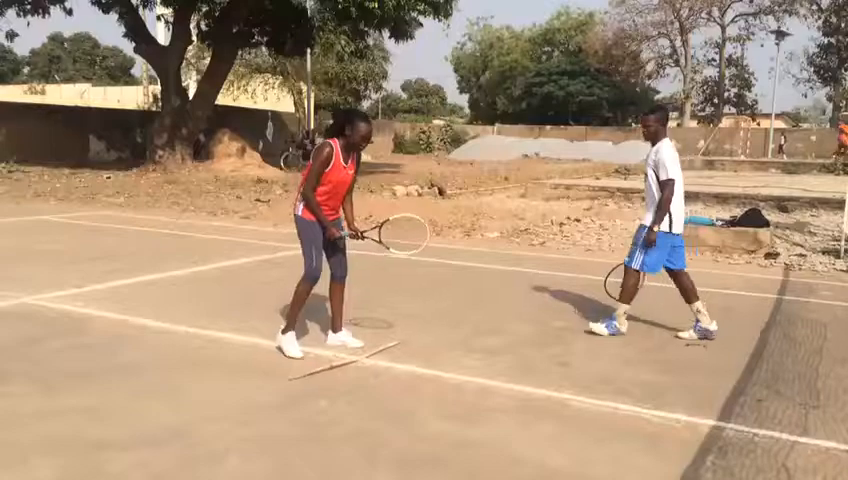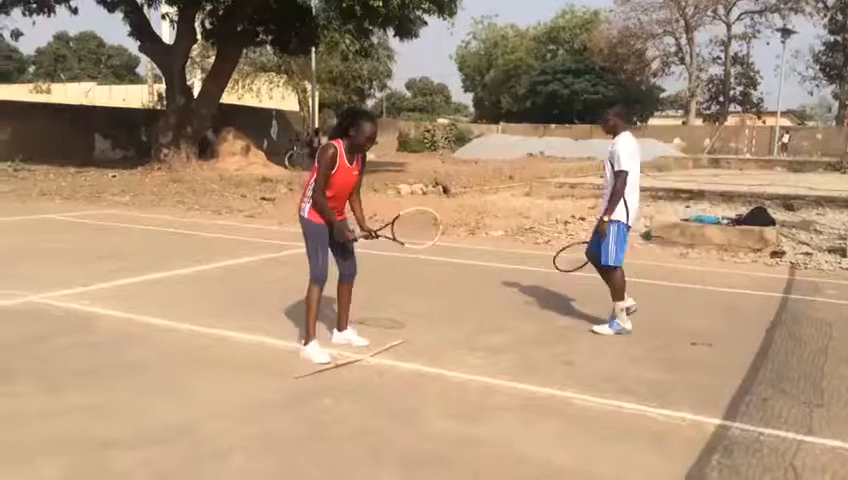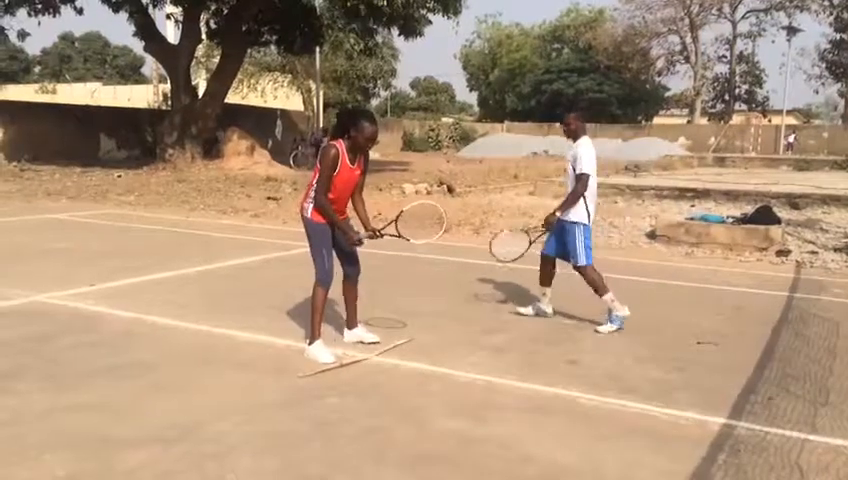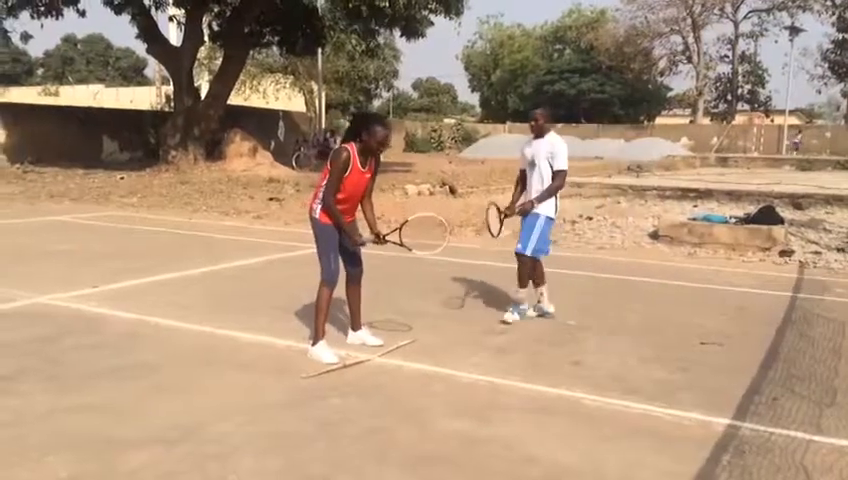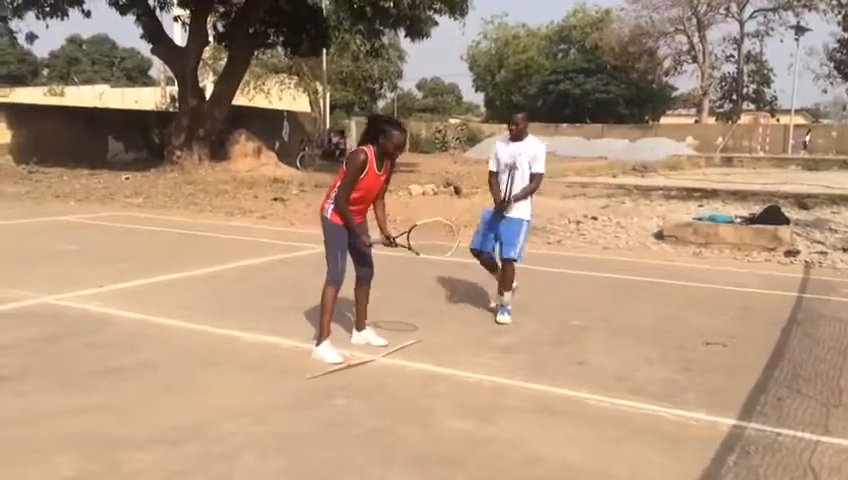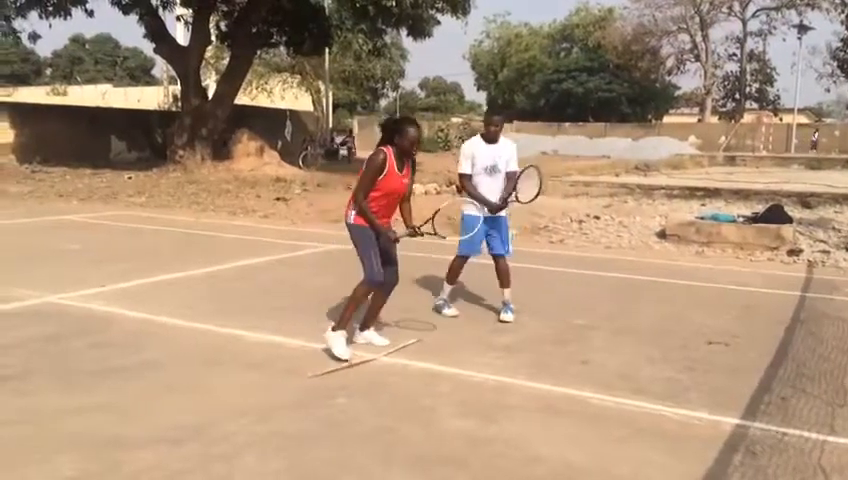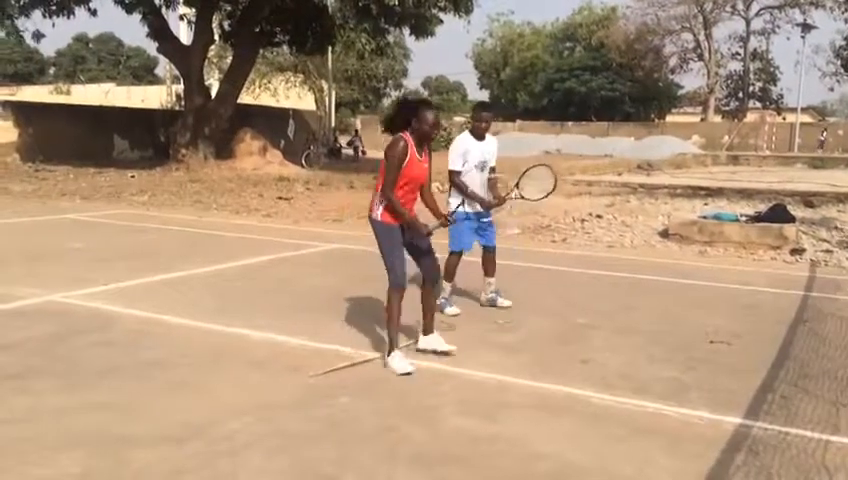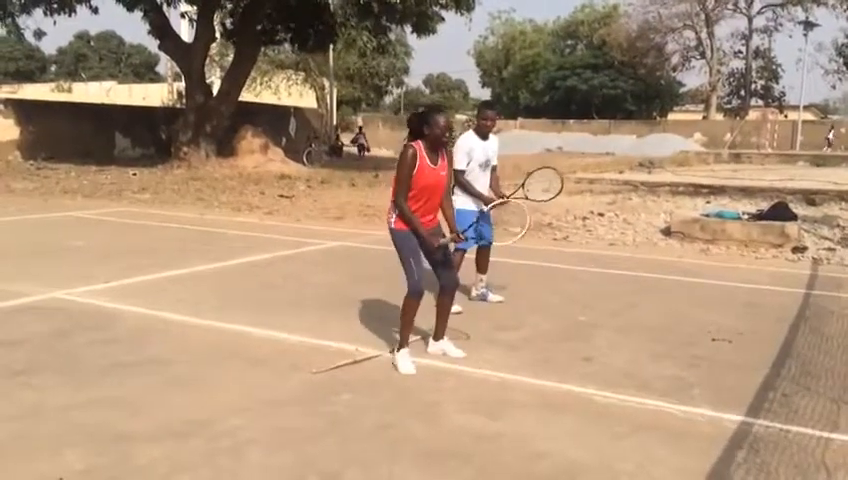
dt=0.3s
person 1, frame 1
left shoulder: (355, 156)
right shoulder: (327, 150)
left elbow: (346, 194)
right elbow: (307, 191)
left wrist: (351, 224)
right wrist: (327, 226)
left hip: (332, 217)
right hip: (309, 214)
left knee: (340, 271)
right knee: (313, 271)
left ankle: (336, 331)
right ankle: (287, 331)
person 1, frame 2
left shoulder: (361, 157)
right shoulder: (331, 151)
left elbow: (354, 194)
right elbow: (317, 196)
left wrist: (363, 225)
right wrist: (341, 229)
left hip: (337, 217)
right hip: (314, 215)
left knee: (349, 270)
right knee: (319, 275)
left ankle: (342, 330)
right ankle: (309, 342)
person 1, frame 3
left shoulder: (363, 156)
right shoulder: (332, 152)
left elbow: (356, 194)
right elbow: (320, 198)
left wrist: (367, 225)
right wrist: (346, 230)
left hip: (338, 216)
right hip: (317, 215)
left knee: (352, 269)
right knee: (325, 275)
left ankle: (352, 328)
right ankle: (314, 342)
person 1, frame 4
left shoulder: (374, 160)
right shoulder: (344, 155)
left elbow: (366, 197)
right elbow: (327, 199)
left wrist: (374, 229)
right wrist: (350, 232)
left hip: (347, 218)
right hip: (325, 216)
left knee: (355, 271)
right knee: (330, 275)
left ankle: (356, 329)
right ankle: (317, 342)
person 1, frame 5
left shoulder: (389, 162)
right shoulder: (361, 157)
left elbow: (379, 199)
right elbow: (340, 200)
left wrist: (384, 231)
right wrist: (359, 234)
left hip: (357, 218)
right hip: (336, 216)
left knee: (366, 272)
right knee: (336, 276)
left ankle: (360, 330)
right ankle: (322, 342)
person 1, frame 6
left shoulder: (410, 163)
right shoulder: (379, 158)
left elbow: (404, 199)
right elbow: (359, 199)
left wrist: (409, 224)
right wrist: (381, 229)
left hip: (382, 225)
right hip: (361, 222)
left knee: (391, 278)
right knee: (376, 277)
left ankle: (366, 329)
right ankle: (337, 330)
person 1, frame 7
left shoulder: (426, 148)
right shoulder: (400, 145)
left elbow: (424, 188)
right elbow: (387, 192)
left wrist: (438, 214)
right wrist: (414, 223)
left hip: (408, 218)
right hip: (385, 218)
left knee: (432, 272)
right knee: (398, 280)
left ankle: (428, 335)
right ankle: (393, 352)
person 1, frame 8
left shoulder: (445, 156)
right shoulder: (411, 153)
left elbow: (445, 196)
right elbow: (399, 200)
left wrist: (454, 229)
right wrist: (423, 235)
left hip: (432, 226)
right hip: (404, 226)
left knee: (450, 282)
right knee: (417, 285)
left ankle: (438, 340)
right ankle: (401, 349)
person 2, frame 1
left shoulder: (662, 152)
right shoulder: (660, 149)
left elbow: (667, 194)
left wrist: (654, 228)
left hip: (659, 223)
right hip: (669, 223)
left knee: (633, 267)
right knee: (676, 271)
left ankle: (618, 321)
right ankle: (705, 322)
person 2, frame 2
left shoulder: (621, 144)
right shoulder: (626, 142)
left elbow: (620, 185)
left wrist: (605, 216)
left hip: (617, 214)
right hip: (615, 213)
left knee: (612, 263)
right knee: (593, 255)
left ankle: (620, 319)
right ankle: (623, 301)
person 2, frame 3
left shoulder: (582, 149)
right shoulder: (578, 147)
left elbow: (580, 187)
left wrist: (556, 212)
left hip: (576, 216)
right hip: (569, 214)
left knee: (582, 265)
right knee: (547, 256)
left ankle: (617, 310)
right ankle: (544, 304)
person 2, frame 4
left shoulder: (557, 144)
right shoulder: (528, 145)
left elbow: (559, 181)
left wrist: (533, 202)
right wrist: (513, 202)
left hip: (543, 209)
right hip: (528, 208)
left knee: (524, 253)
right knee: (531, 257)
left ankle: (520, 304)
right ankle: (543, 303)
person 2, frame 5
left shoulder: (536, 146)
right shoulder: (499, 145)
left elbow: (535, 183)
right elbow: (493, 177)
left wrist: (512, 200)
right wrist: (498, 199)
left hip: (518, 212)
right hip: (496, 209)
left knee: (507, 258)
right knee: (478, 249)
left ankle: (505, 304)
right ankle: (505, 282)
person 2, frame 6
left shoulder: (510, 147)
right shoulder: (470, 146)
left elbow: (511, 178)
right elbow: (464, 181)
left wrist: (503, 199)
right wrist: (486, 202)
left hip: (497, 212)
right hip: (473, 211)
left knee: (500, 255)
right knee: (463, 255)
left ankle: (507, 304)
right ankle: (442, 298)
person 2, frame 7
left shoulder: (492, 142)
right shoulder: (460, 143)
left elbow: (491, 172)
right elbow: (454, 179)
left wrist: (495, 194)
right wrist: (479, 199)
left hip: (483, 207)
right hip: (462, 207)
left knee: (490, 247)
right knee: (457, 250)
left ankle: (489, 293)
right ankle: (444, 298)
person 2, frame 8
left shoulder: (494, 141)
right shoulder: (465, 142)
right elbow: (458, 178)
left wrist: (498, 193)
right wrist: (484, 198)
left hip: (483, 205)
right hip: (464, 205)
left knee: (486, 244)
right knee: (461, 248)
left ankle: (479, 288)
